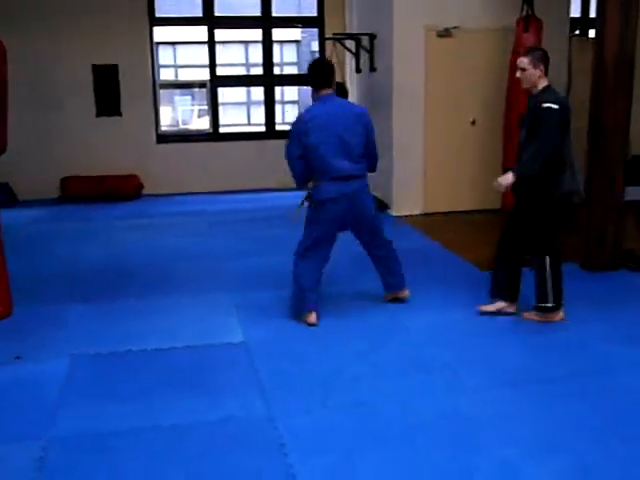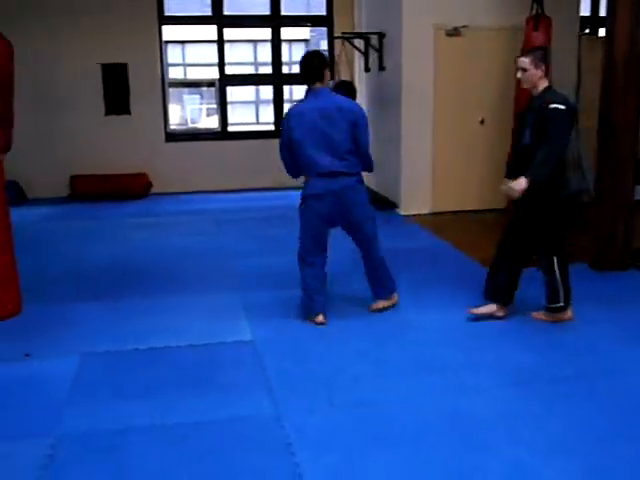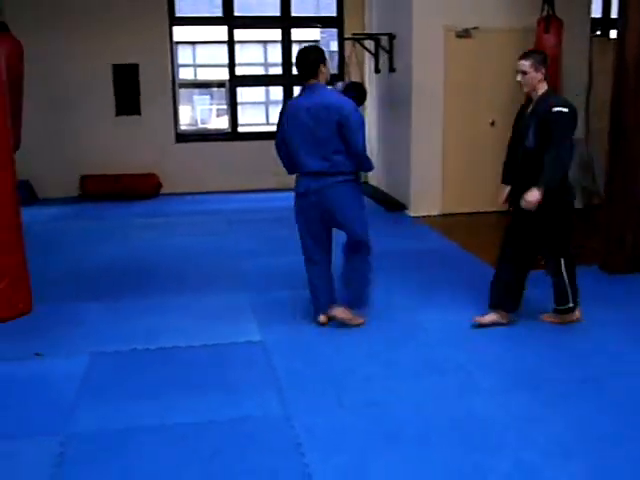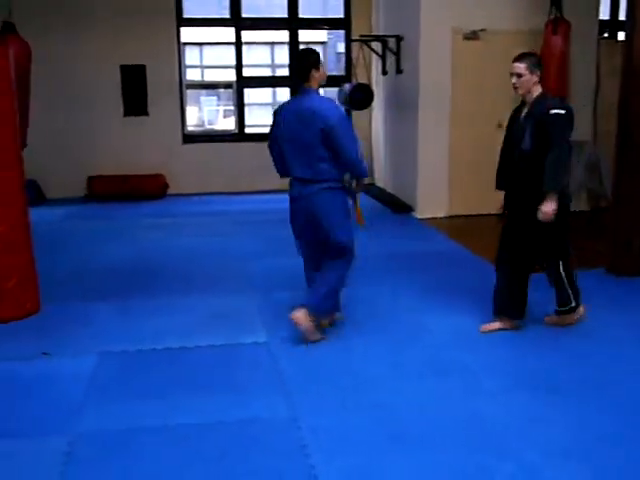
dt=0.1s
person 1, frame 1
left shoulder: (305, 119)
right shoulder: (359, 114)
left elbow: (296, 160)
right elbow: (372, 155)
left wrist: (306, 183)
left hip: (326, 193)
right hip: (358, 189)
left knee: (310, 252)
right knee: (377, 241)
left ankle: (307, 309)
right ankle: (398, 287)
person 1, frame 2
left shoulder: (294, 114)
right shoulder: (350, 108)
left elbow: (288, 155)
right elbow: (365, 150)
right wrist: (361, 168)
left hip: (316, 190)
right hip: (350, 187)
left knee: (311, 253)
right knee: (367, 241)
left ankle: (317, 309)
right ankle: (385, 294)
person 1, frame 3
left shoulder: (289, 109)
right shoulder: (342, 104)
left elbow: (283, 150)
right elbow: (358, 148)
right wrist: (363, 167)
left hip: (307, 187)
right hip: (342, 186)
left knee: (315, 252)
right knee: (358, 244)
left ankle: (323, 309)
right ankle: (350, 306)
person 1, frame 4
left shoulder: (283, 112)
right shoulder: (329, 109)
left elbow: (276, 152)
right elbow: (348, 150)
right wrist: (360, 174)
left hip: (299, 192)
right hip: (327, 192)
left knee: (316, 254)
right knee: (340, 254)
left ankle: (325, 311)
right ankle: (310, 310)
person 2, frame 1
left shoulder: (550, 105)
right shoulder: (541, 102)
left elbow: (545, 149)
left wrist: (515, 175)
right wrist: (520, 178)
left hip: (549, 191)
right hip: (537, 188)
left knee: (543, 247)
right knee: (511, 241)
left ankle: (551, 308)
right ankle: (505, 299)
person 2, frame 2
left shoulder: (556, 106)
right shoulder: (533, 104)
left elbow: (553, 151)
left wrist: (526, 180)
right wrist: (513, 177)
left hip: (550, 192)
right hip: (529, 191)
left knee: (549, 250)
right knee: (511, 245)
left ankle: (560, 308)
right ankle: (498, 303)
person 2, frame 3
left shoulder: (558, 109)
right shoulder: (526, 109)
left elbow: (560, 155)
left wrist: (540, 189)
right wrist: (508, 183)
left hip: (551, 197)
right hip: (525, 193)
left knee: (555, 253)
right knee: (512, 251)
left ankle: (568, 309)
right ankle: (502, 310)
person 2, frame 4
left shoulder: (554, 111)
right shoulder: (518, 113)
left elbow: (559, 157)
left wrist: (552, 197)
right wrist: (504, 188)
left hip: (545, 199)
right hip: (520, 197)
left knee: (552, 256)
right knee: (508, 256)
left ankle: (571, 307)
right ankle: (508, 315)
